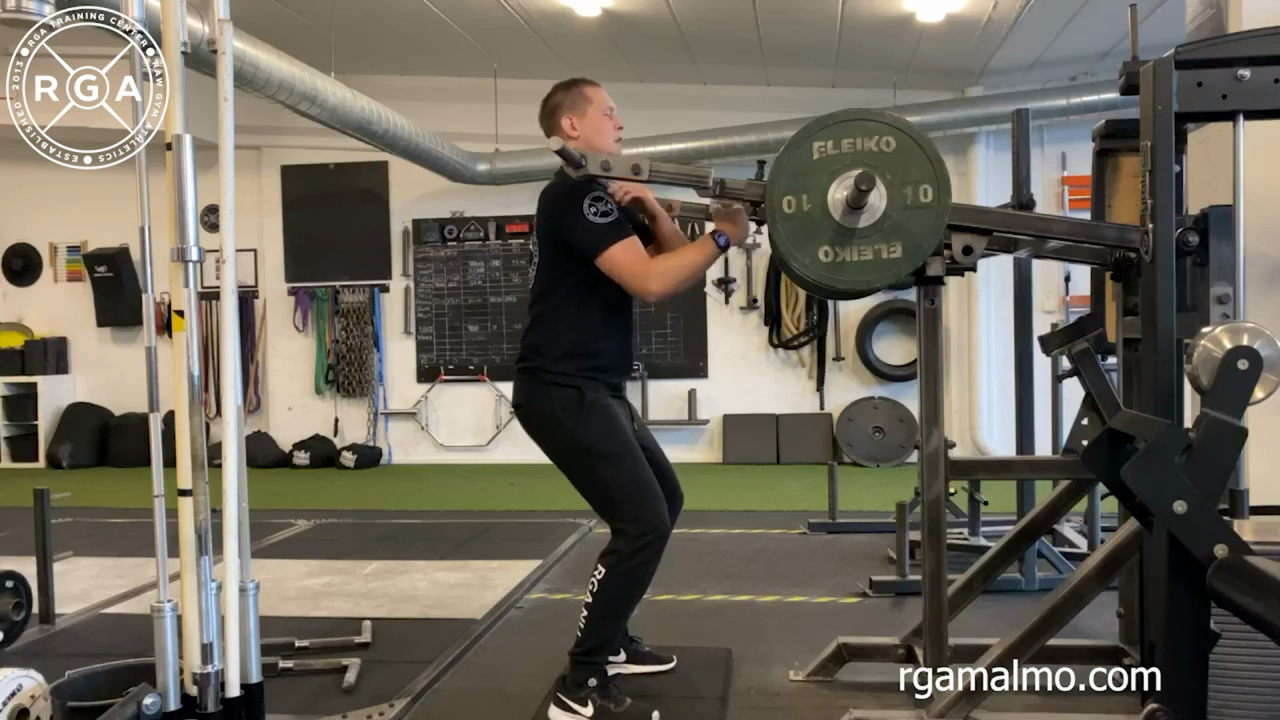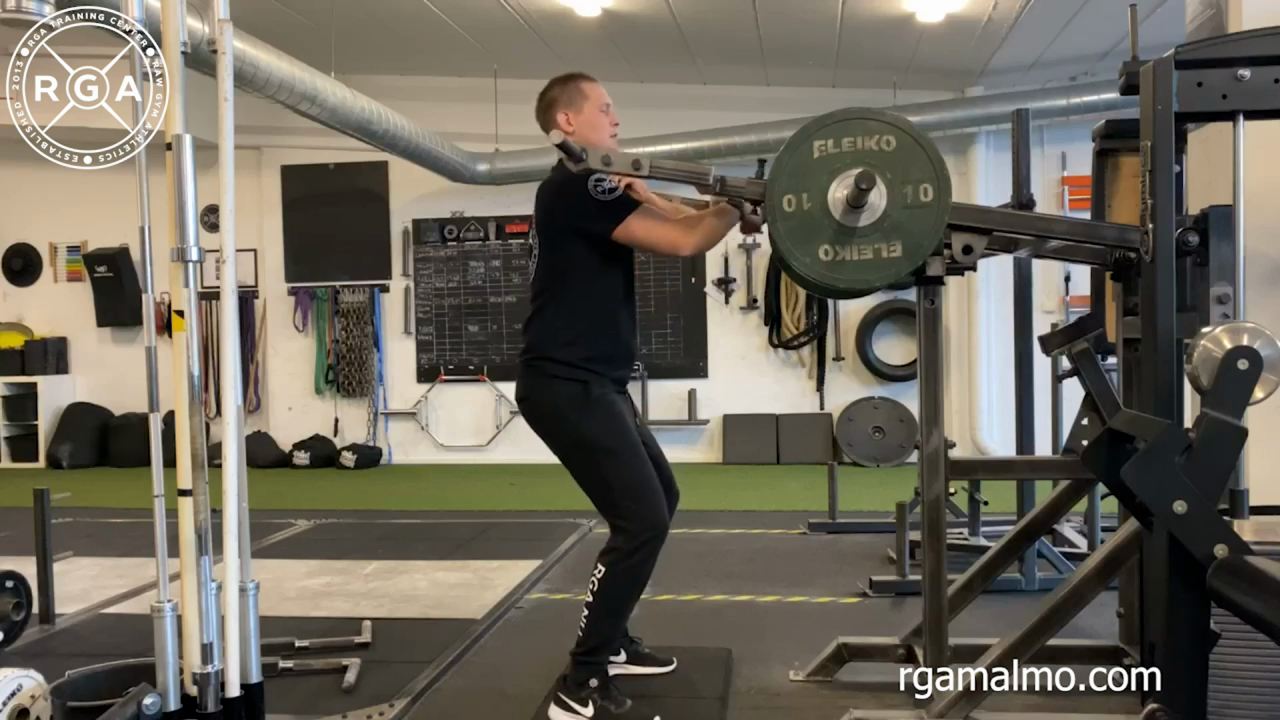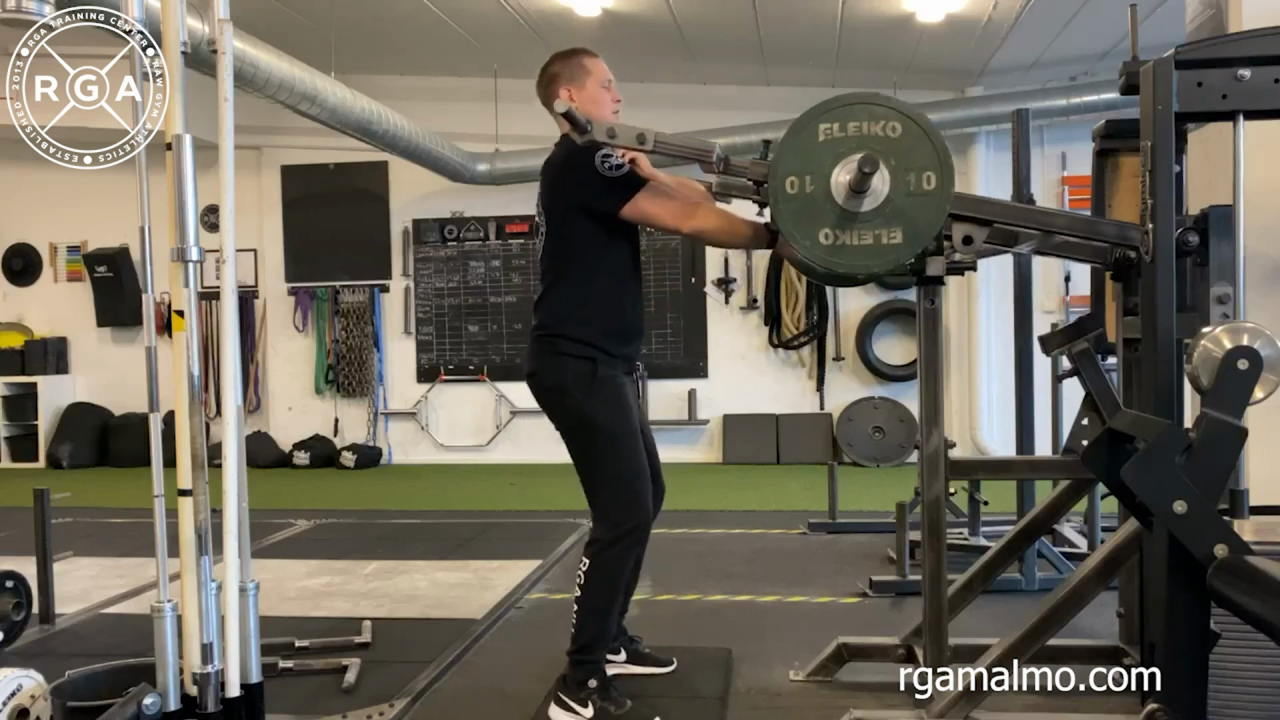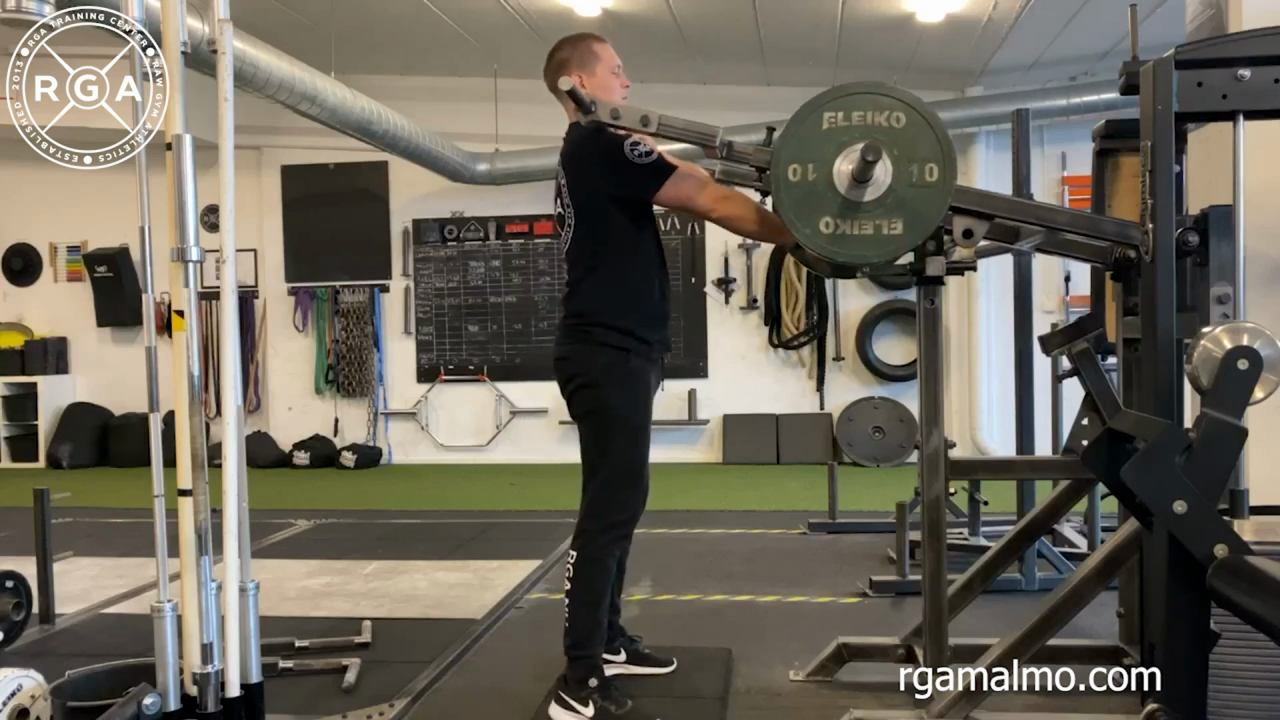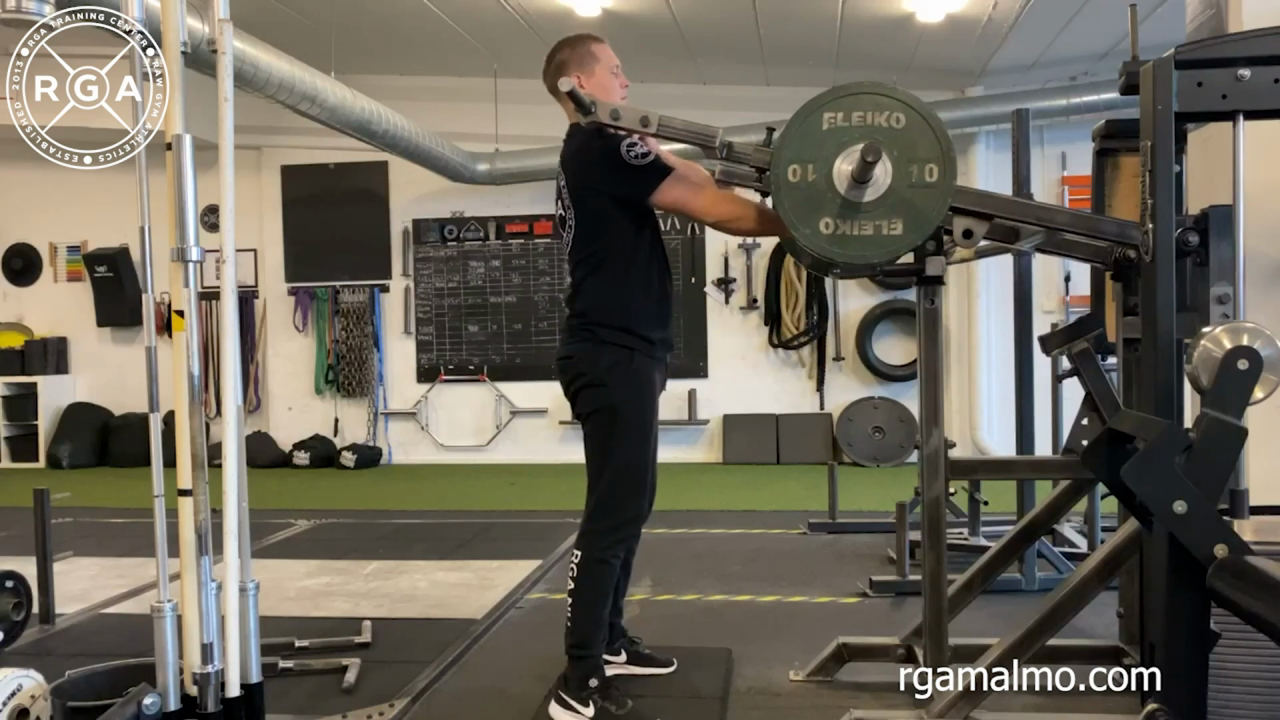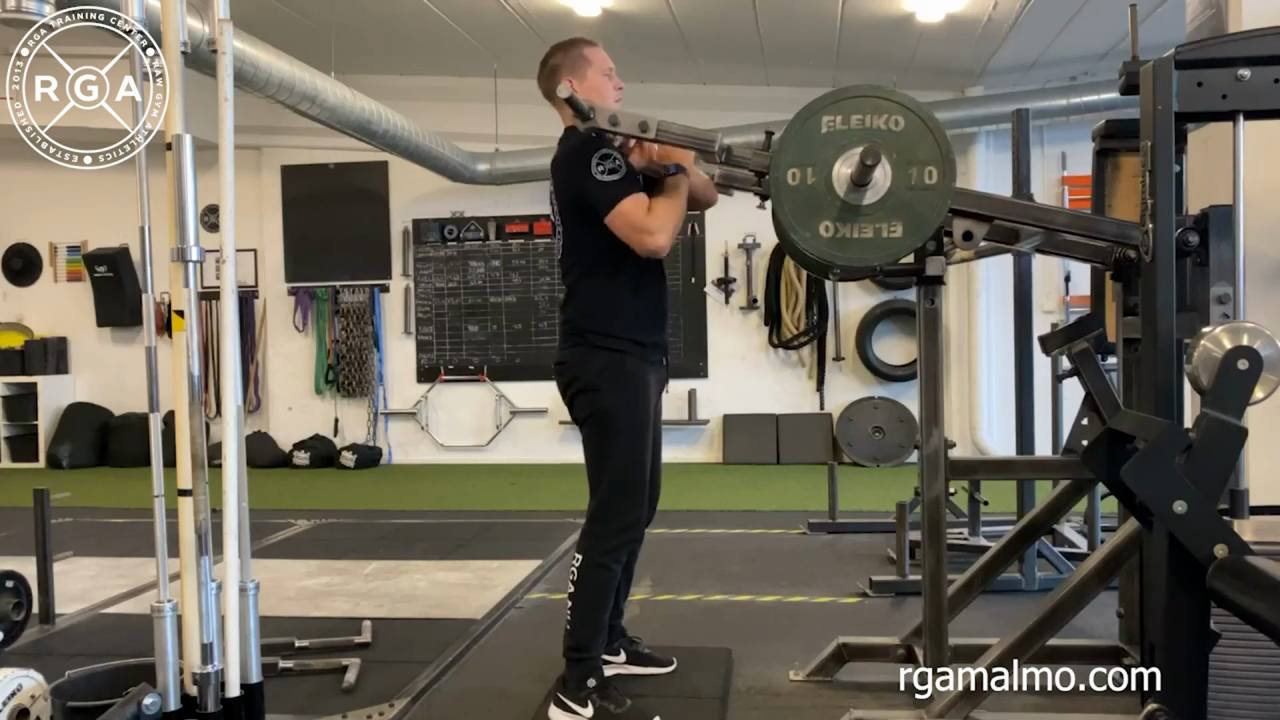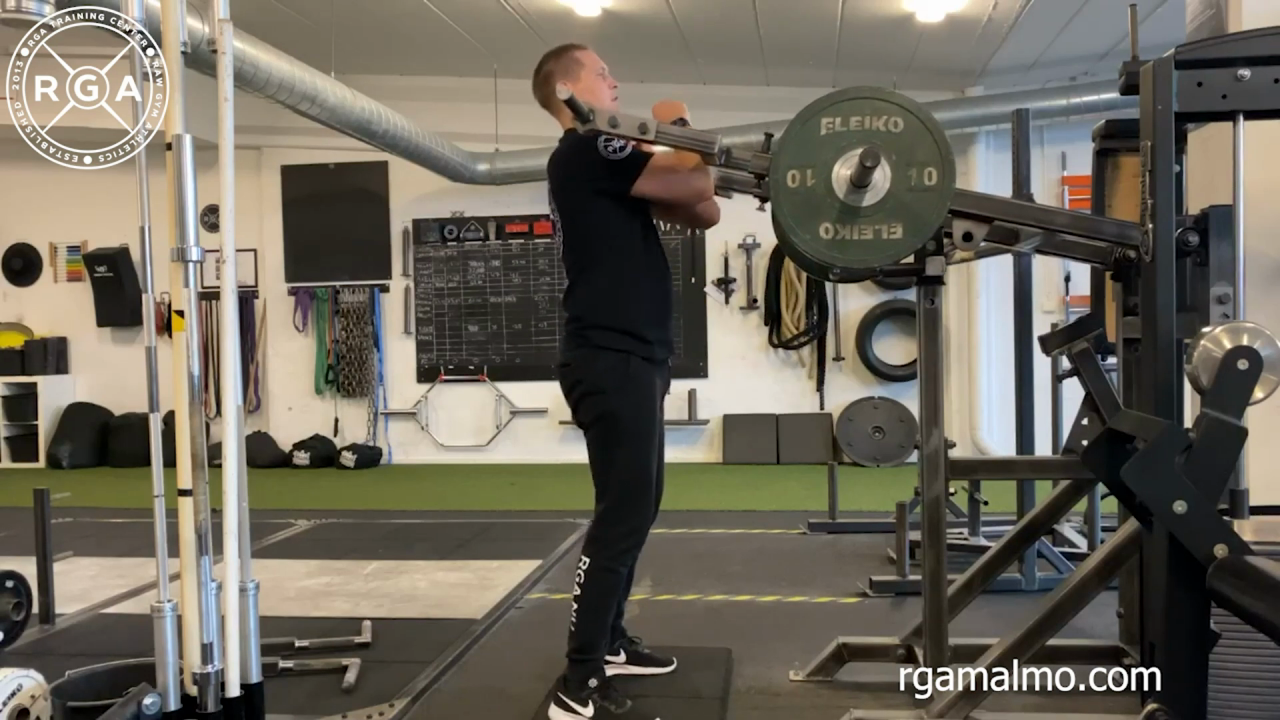
dt=0.4s
person 1, frame 1
left shoulder: (600, 197)
right shoulder: (576, 195)
left elbow: (669, 261)
right elbow: (649, 281)
left wrist: (653, 211)
right wrist: (723, 236)
left hip: (593, 388)
right hip: (564, 391)
left knee: (662, 504)
right knee: (642, 524)
left ankle: (610, 641)
person 1, frame 2
left shoulder: (593, 190)
right shoulder: (575, 187)
left elbow: (680, 223)
right elbow: (682, 241)
left wrist: (645, 198)
right wrist: (735, 210)
left hip: (594, 382)
right hip: (566, 385)
left knee: (658, 501)
right knee: (642, 522)
left ankle: (610, 642)
person 1, frame 3
left shoulder: (593, 167)
right shoulder: (580, 163)
left elbow: (692, 198)
right elbow: (688, 221)
left wrist: (646, 173)
right wrist: (772, 237)
left hip: (601, 362)
right hip: (578, 364)
left knee: (642, 500)
right knee: (625, 515)
left ankle: (608, 642)
person 1, frame 4
left shoulder: (595, 150)
right shoulder: (601, 148)
left elbow: (694, 181)
right elbow: (712, 204)
left wrist: (655, 154)
right wrist: (799, 239)
left hip: (615, 351)
right hip: (607, 354)
left knee: (621, 504)
right knee: (610, 511)
left ankle: (606, 642)
person 1, frame 5
left shoulder: (596, 151)
right shoulder: (601, 148)
left elbow: (696, 184)
right elbow: (711, 207)
left wrist: (654, 152)
left hip: (620, 352)
right hip: (613, 355)
left knee: (627, 506)
right knee: (615, 511)
left ankle: (608, 642)
person 1, frame 6
left shoulder: (604, 153)
right shoulder: (588, 153)
left elbow: (705, 195)
right elbow: (656, 235)
left wrist: (662, 163)
right wrist: (673, 176)
left hip: (626, 357)
right hip: (607, 361)
left knee: (633, 509)
right knee: (615, 516)
left ankle: (608, 642)
person 1, frame 7
left shoulder: (605, 162)
right shoulder: (586, 153)
left elbow: (704, 212)
right elbow: (698, 187)
left wrist: (665, 149)
left hip: (629, 357)
right hip: (611, 360)
left knee: (634, 510)
right knee: (623, 516)
left ankle: (608, 642)
